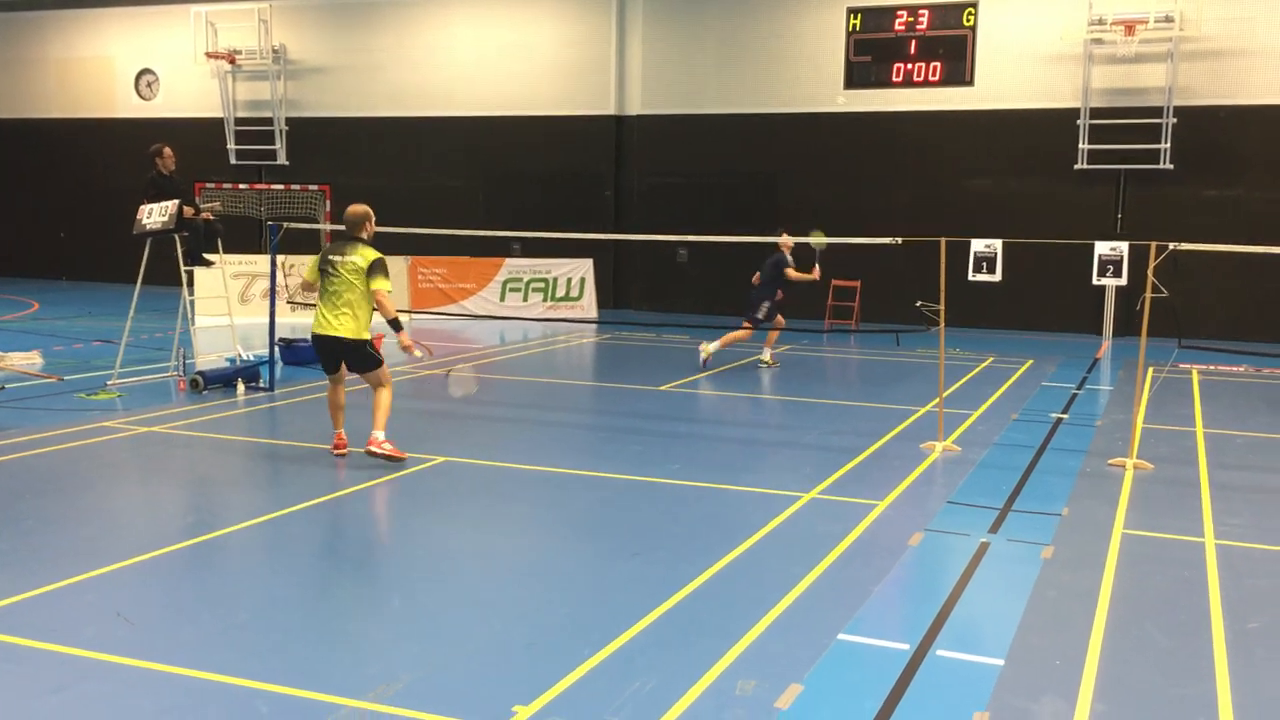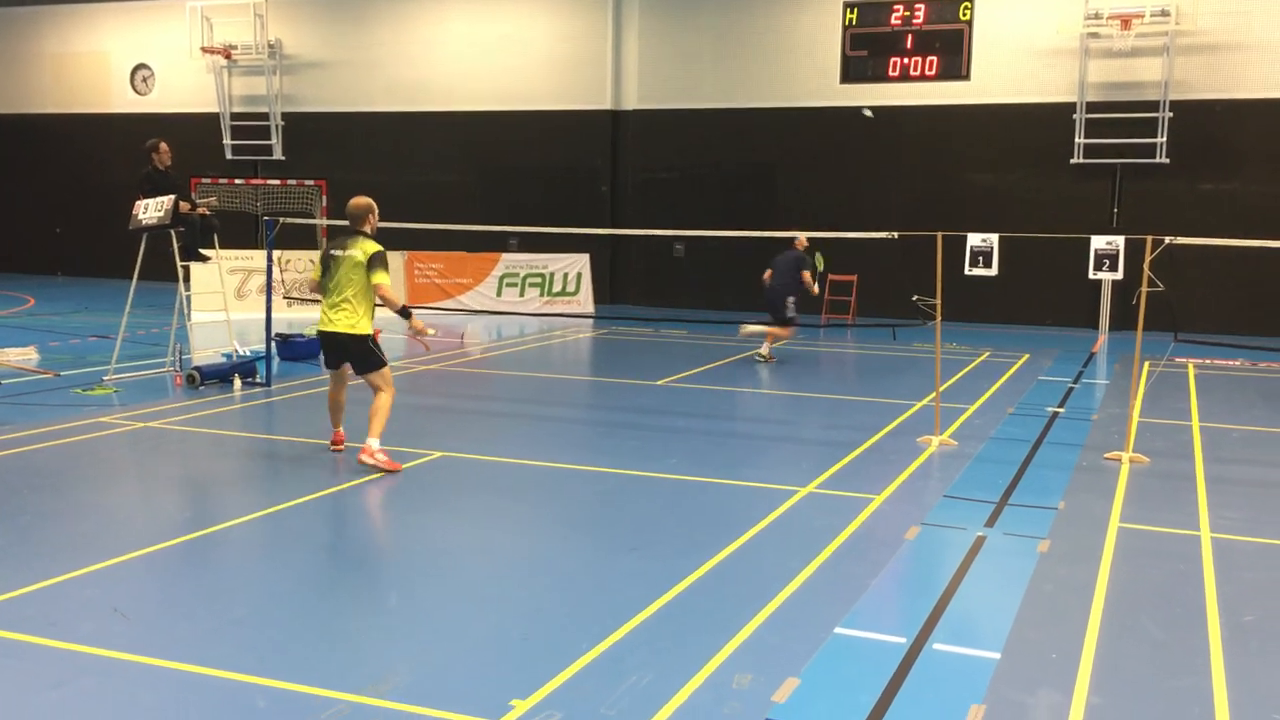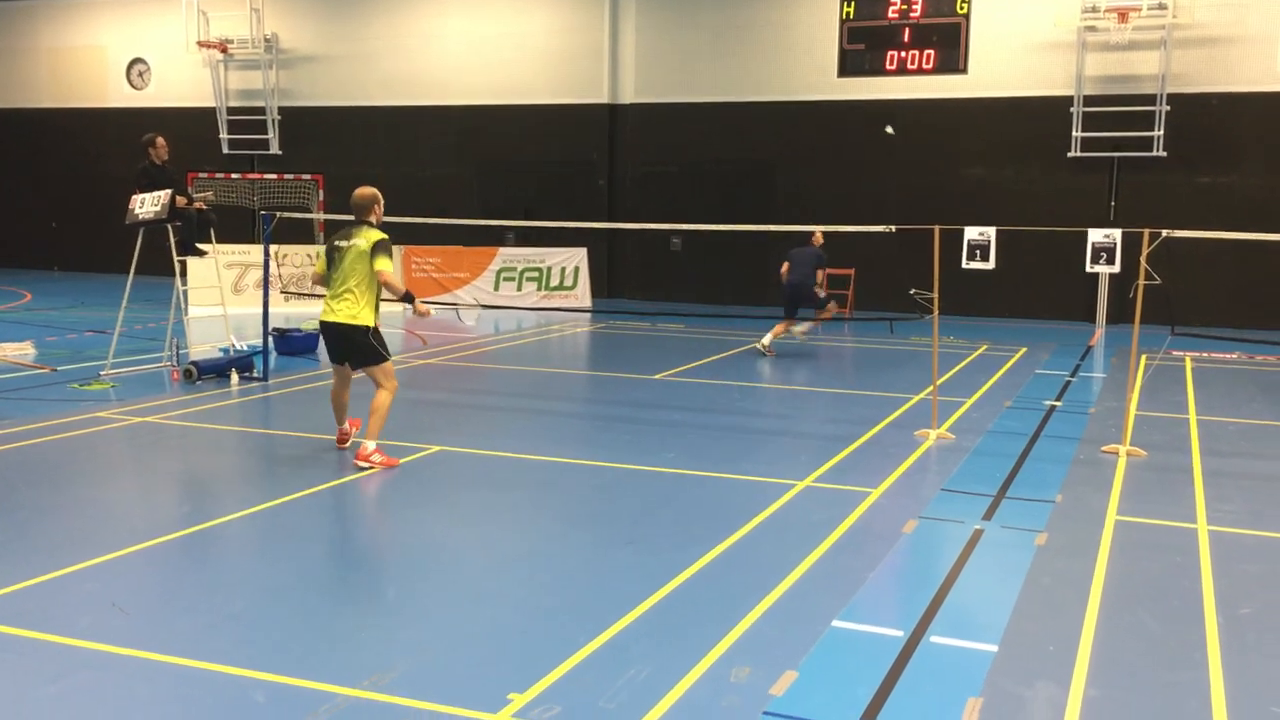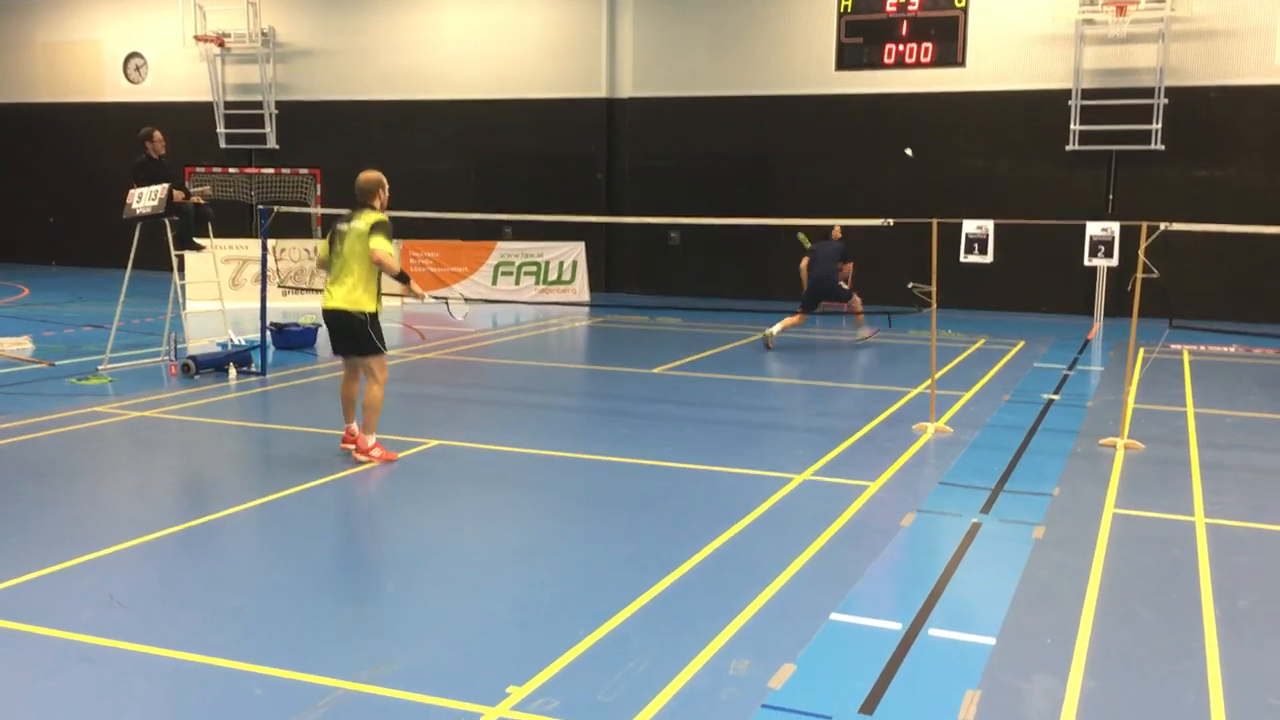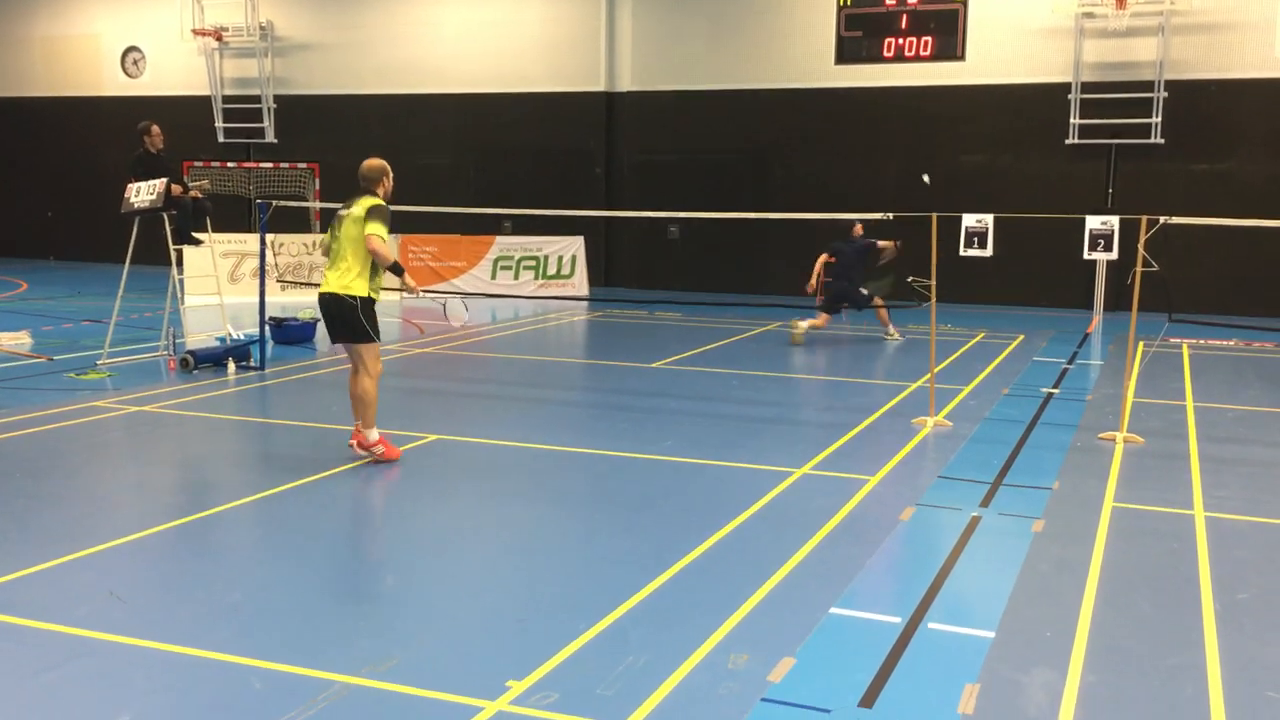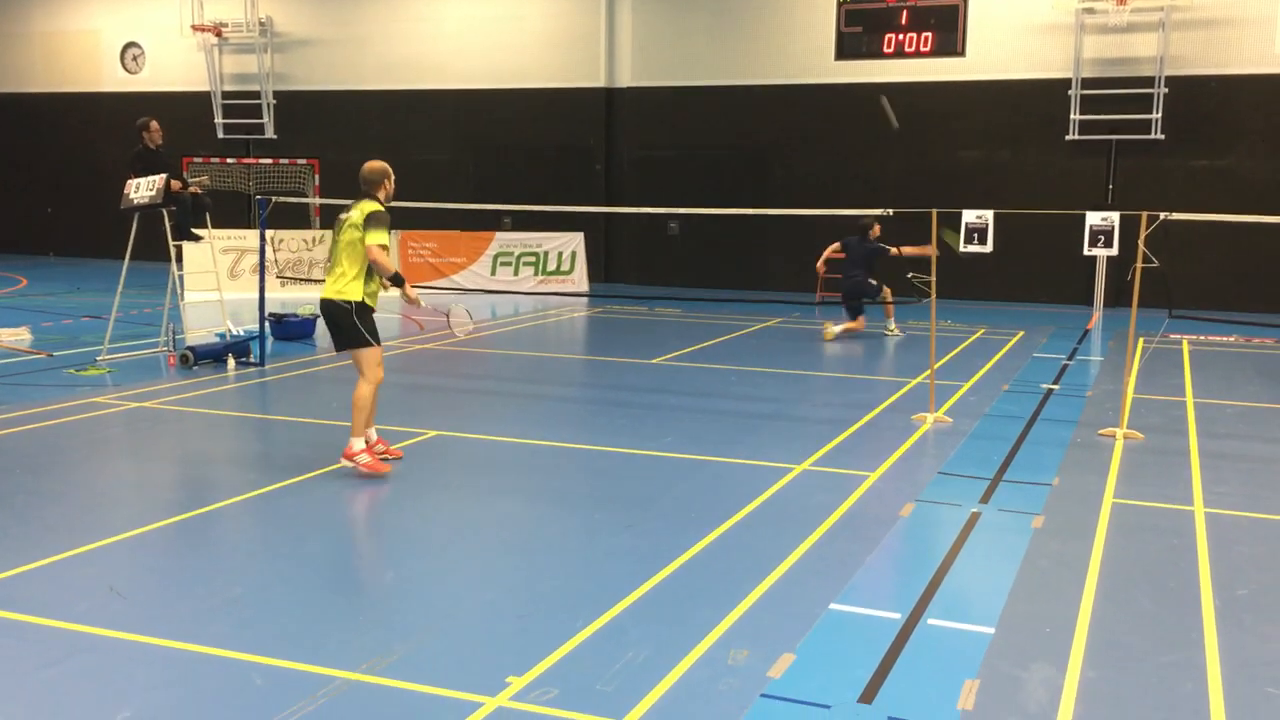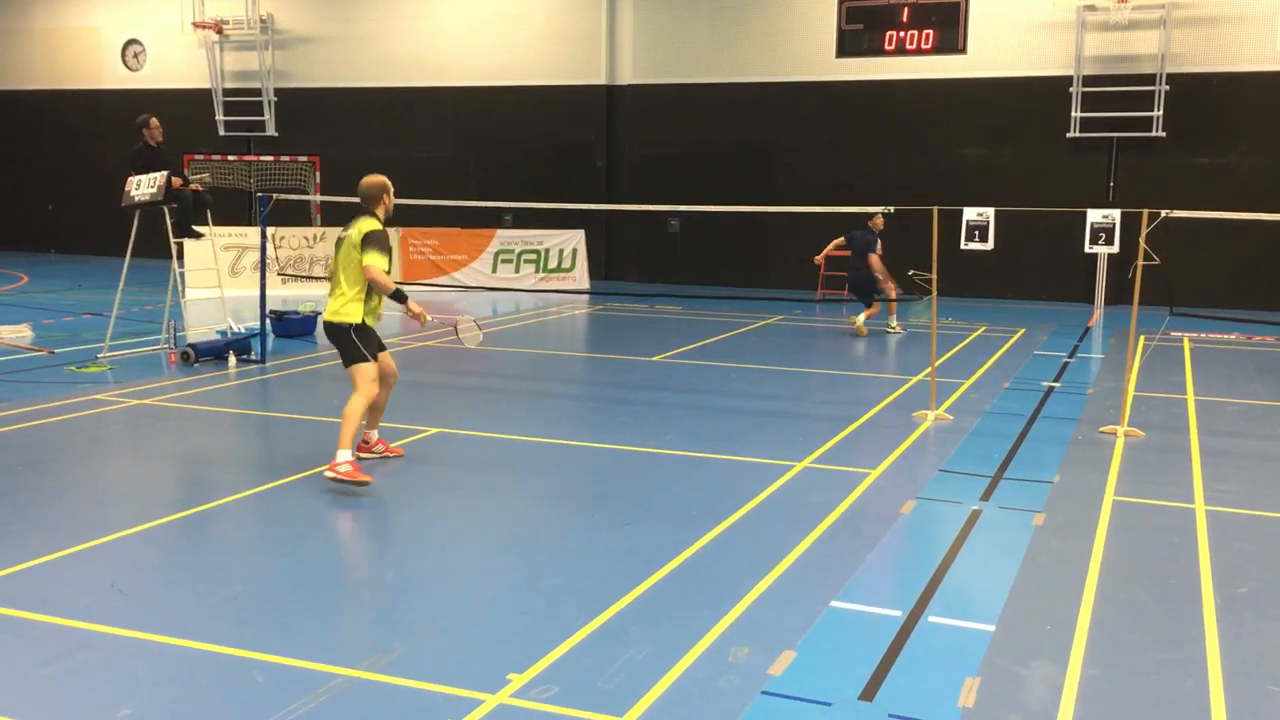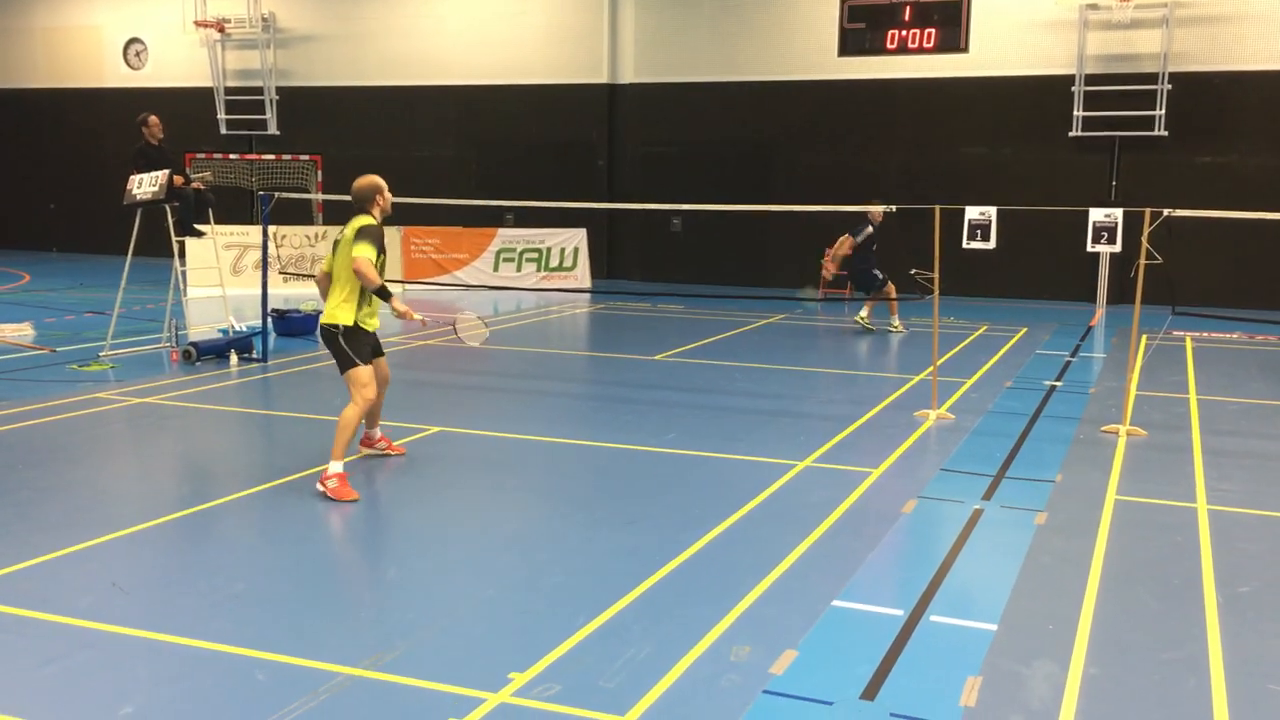
dt=0.1s
person 1, frame 1
left shoulder: (328, 253)
right shoulder: (373, 258)
left elbow: (306, 285)
right elbow: (380, 298)
right wrist: (401, 332)
left hip: (321, 334)
right hip: (353, 337)
left knee: (336, 382)
right knee: (383, 384)
left ankle: (339, 437)
right ankle: (378, 439)
person 1, frame 2
left shoulder: (331, 248)
right shoulder: (373, 250)
left elbow: (313, 285)
right elbow: (382, 291)
right wrist: (409, 317)
left hip: (327, 330)
right hip: (356, 333)
left knee: (337, 382)
right knee: (385, 389)
left ankle: (337, 435)
right ankle: (371, 450)
person 1, frame 3
left shoulder: (337, 239)
right shoulder: (377, 239)
left elbow: (317, 278)
right elbow: (384, 277)
right wrist: (413, 301)
left hip: (330, 321)
right hip: (359, 324)
left knee: (342, 379)
right knee: (387, 384)
left ankle: (343, 431)
right ankle: (368, 449)
person 1, frame 4
left shoulder: (342, 223)
right shoulder: (378, 222)
left elbow: (322, 261)
right elbow: (381, 257)
right wrist: (408, 281)
left hip: (332, 308)
right hip: (358, 310)
left knee: (352, 372)
right knee: (377, 378)
left ankle: (350, 433)
right ankle: (365, 445)
person 1, frame 5
left shoulder: (346, 209)
right shoulder: (377, 207)
left elbow: (327, 249)
right elbow: (374, 244)
right wrist: (402, 274)
left hip: (330, 294)
right hip: (353, 296)
left knee: (360, 366)
right knee: (371, 370)
left ankle: (362, 433)
right ankle: (369, 438)
person 1, frame 6
left shoulder: (350, 212)
right shoulder: (376, 213)
left elbow: (336, 255)
right elbow: (375, 253)
right wrist: (402, 284)
left hip: (335, 301)
right hip: (350, 303)
left knee: (374, 372)
right knee: (372, 375)
left ankle: (369, 442)
right ankle: (357, 449)
person 1, frame 7
left shoulder: (351, 229)
right shoulder: (374, 231)
left elbow: (335, 274)
right elbow: (373, 273)
right wrist: (406, 301)
left hip: (343, 319)
right hip: (351, 322)
left knee: (388, 374)
right knee: (366, 390)
left ankle: (369, 440)
right ankle: (342, 462)
person 1, frame 8
left shoulder: (350, 230)
right shoulder: (369, 228)
left elbow: (323, 277)
right elbow: (362, 266)
right wrist: (392, 299)
left hip: (353, 324)
right hip: (344, 327)
left knee: (381, 381)
right knee: (365, 395)
left ankle: (372, 436)
right ankle: (332, 474)
